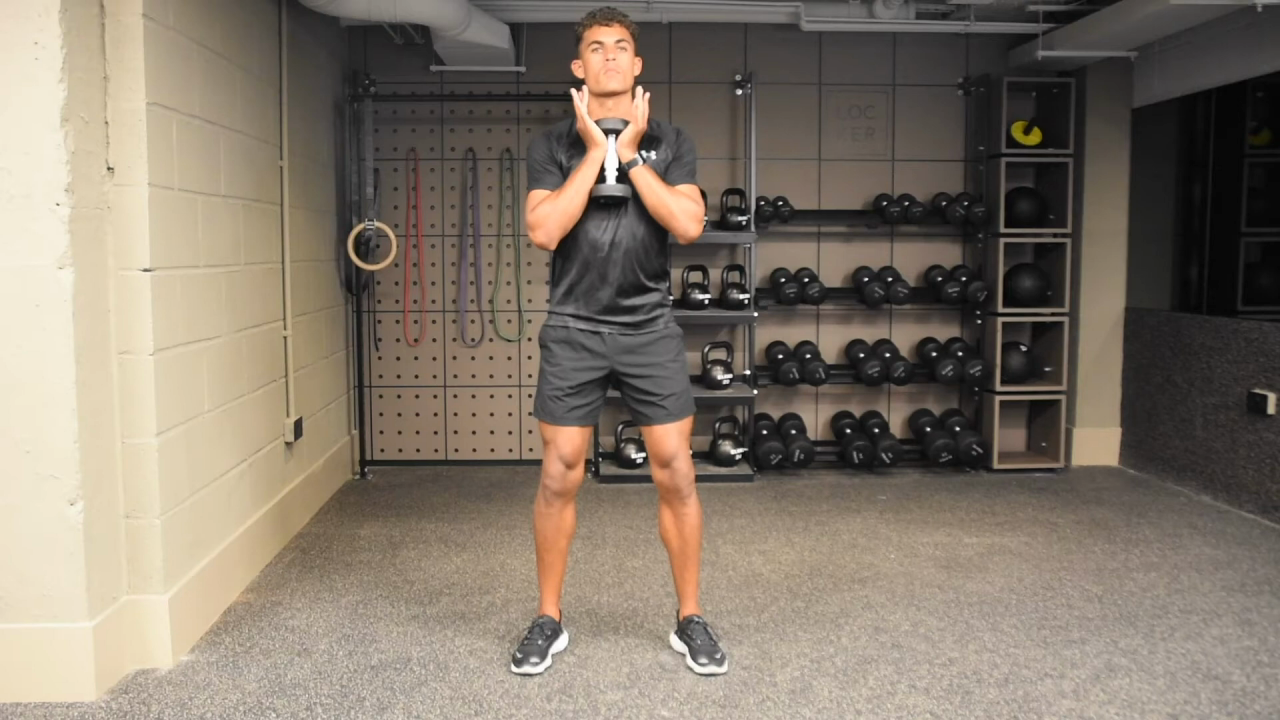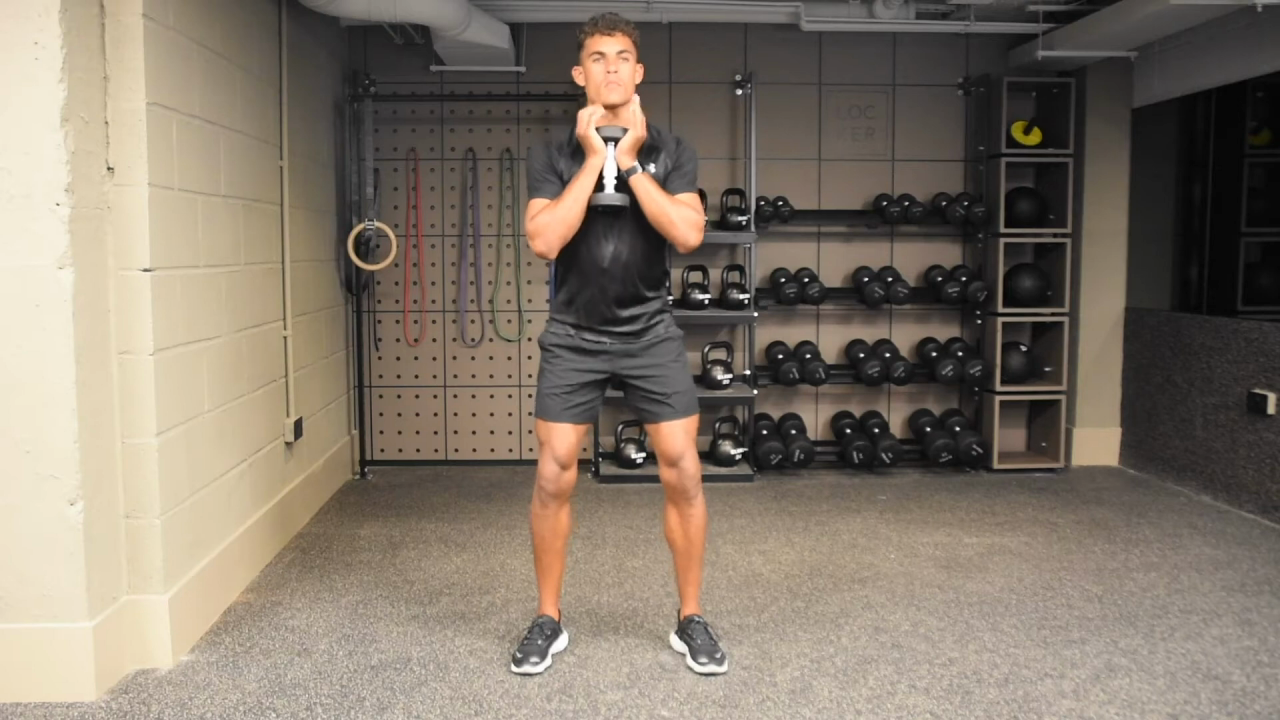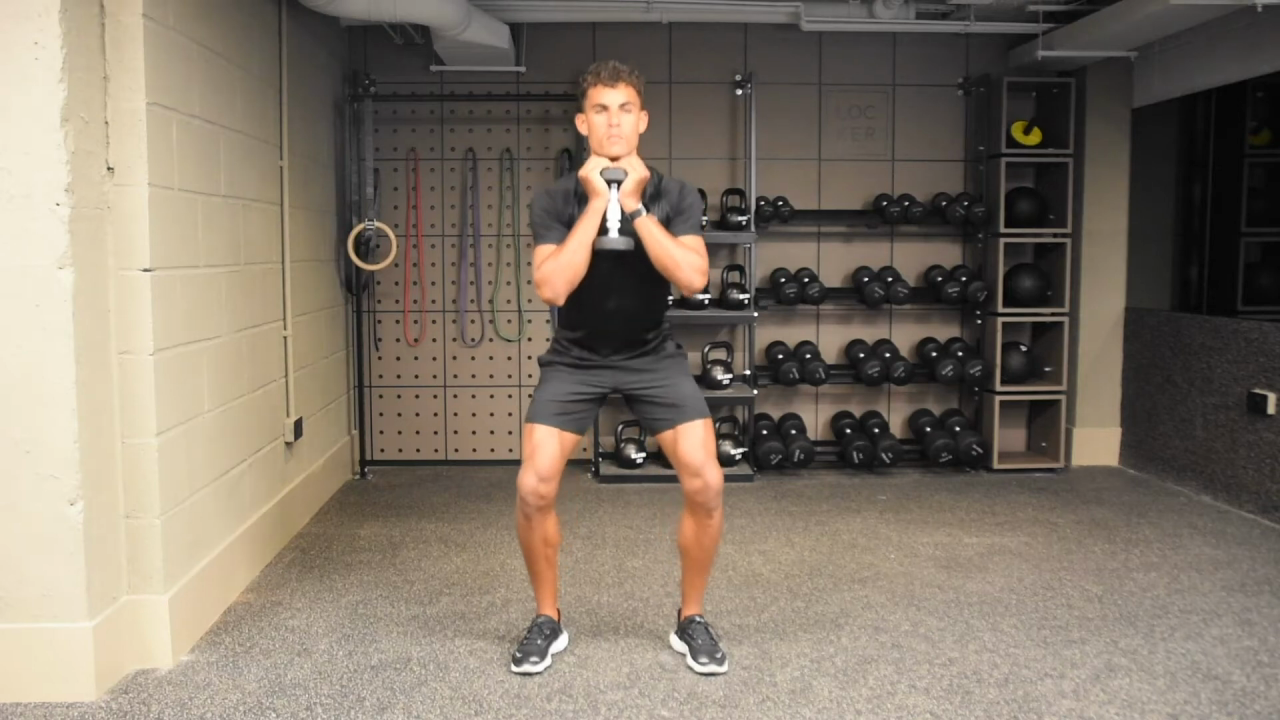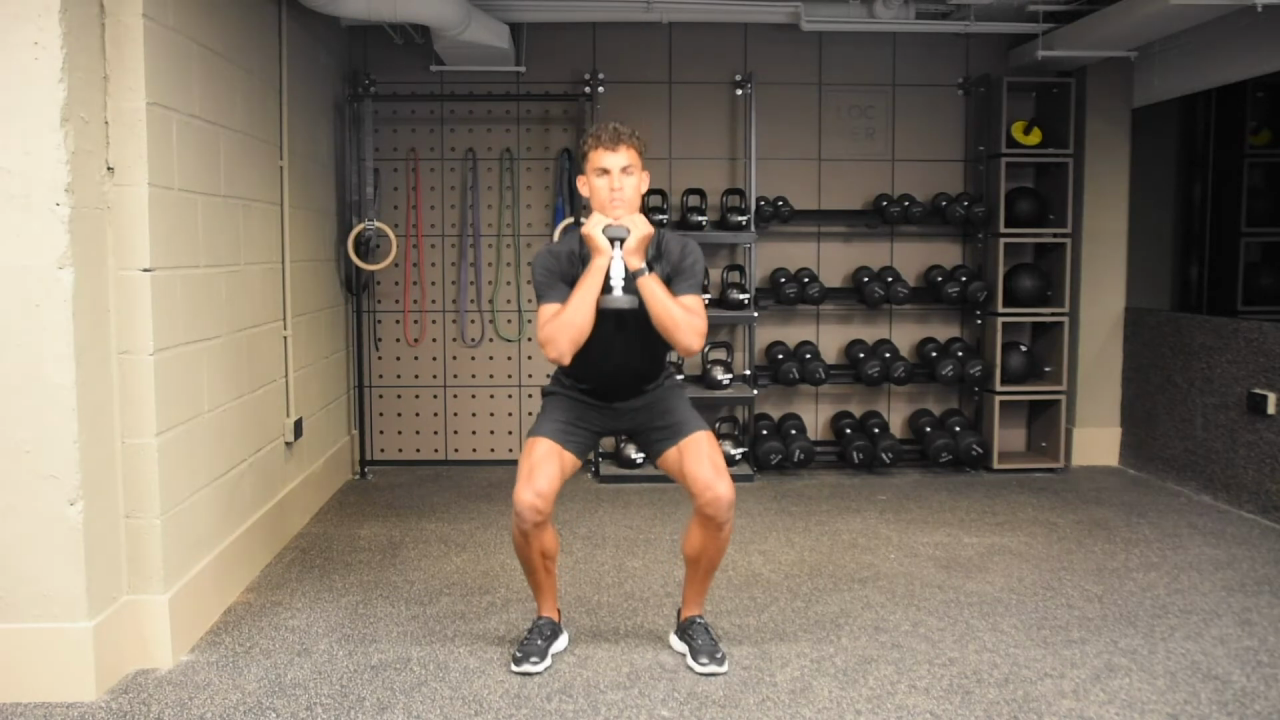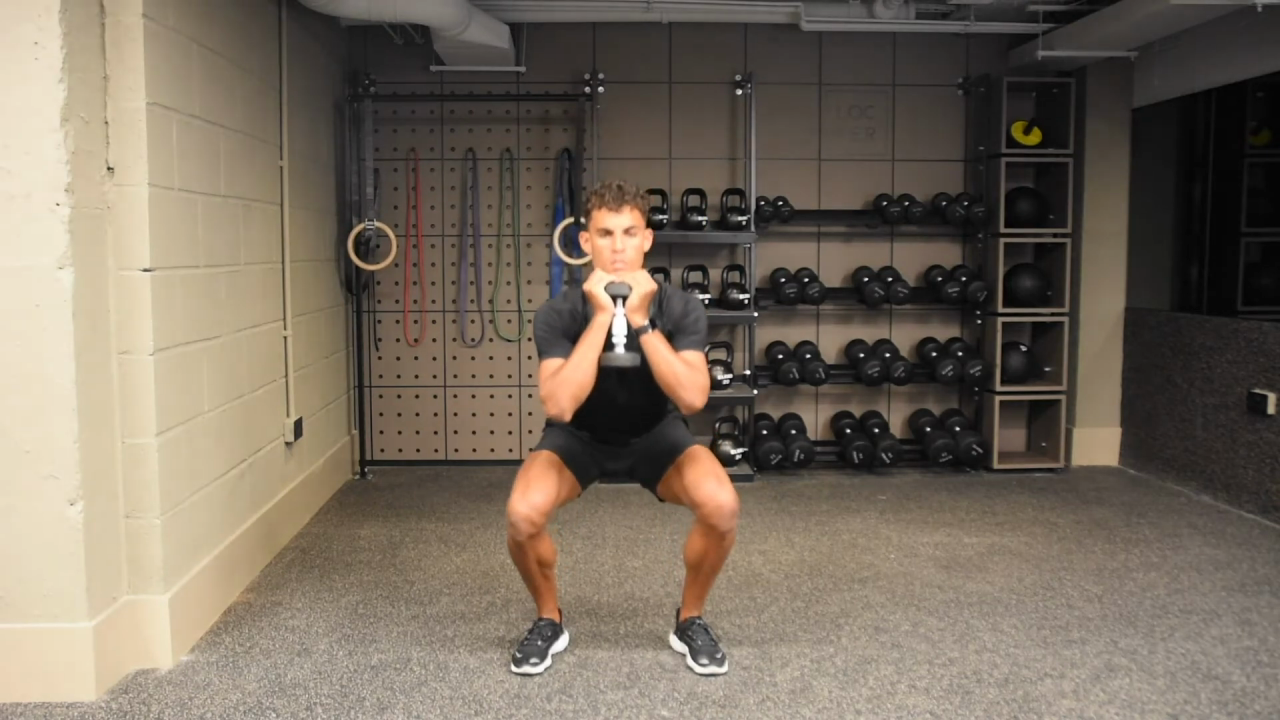
dt=0.5s
person 1, frame 1
left shoulder: (670, 141)
right shoulder: (553, 144)
left elbow: (689, 225)
right elbow: (543, 231)
left wrist: (629, 156)
right wrist: (595, 152)
left hip: (650, 330)
right hip: (574, 330)
left knee: (675, 474)
right knee: (560, 475)
left ankle: (690, 620)
right ankle: (548, 619)
person 1, frame 2
left shoulder: (671, 150)
right shoulder: (552, 154)
left elbow: (689, 234)
right elbow: (544, 241)
left wrist: (629, 163)
right wrist: (592, 160)
left hip: (650, 332)
right hip: (573, 335)
left knee: (683, 472)
right knee: (553, 475)
left ankle: (690, 620)
right ankle: (548, 620)
person 1, frame 3
left shoulder: (676, 196)
right shoulder: (555, 201)
left elbow: (693, 278)
right elbow: (552, 288)
left wrist: (635, 207)
right wrist: (596, 204)
left hip: (653, 355)
right hip: (576, 357)
left knee: (704, 482)
right knee: (535, 486)
left ankle: (691, 620)
right ankle: (547, 620)
person 1, frame 4
left shoulder: (678, 253)
right shoulder: (557, 259)
left elbow: (691, 341)
right elbow: (557, 350)
left wrist: (637, 266)
right wrist: (599, 261)
left hip: (652, 393)
right hip: (577, 396)
left knee: (718, 496)
right knee: (529, 503)
left ankle: (690, 620)
right ankle: (548, 621)
person 1, frame 5
left shoulder: (680, 308)
right shoulder: (559, 313)
left elbow: (693, 398)
right elbow: (559, 406)
left wrist: (641, 322)
right wrist: (601, 318)
left hip: (654, 433)
right hip: (579, 436)
left knee: (721, 505)
right knee: (523, 513)
left ankle: (690, 620)
right ankle: (548, 621)
